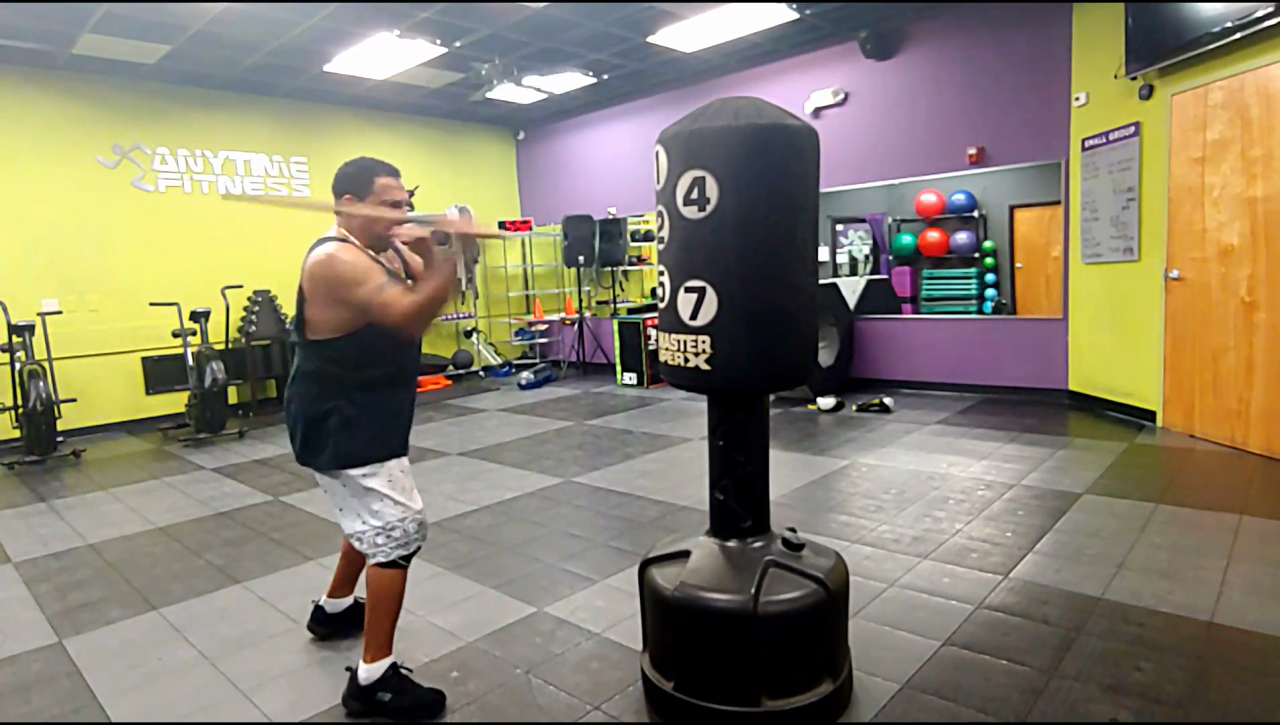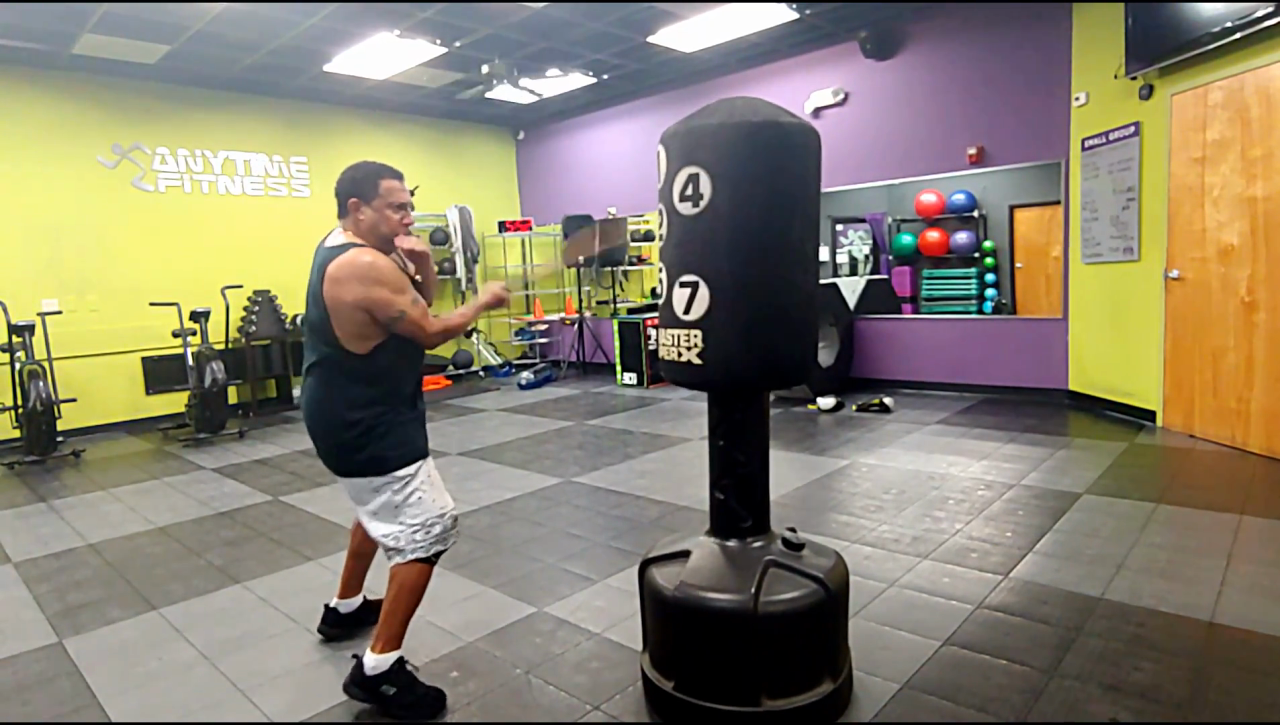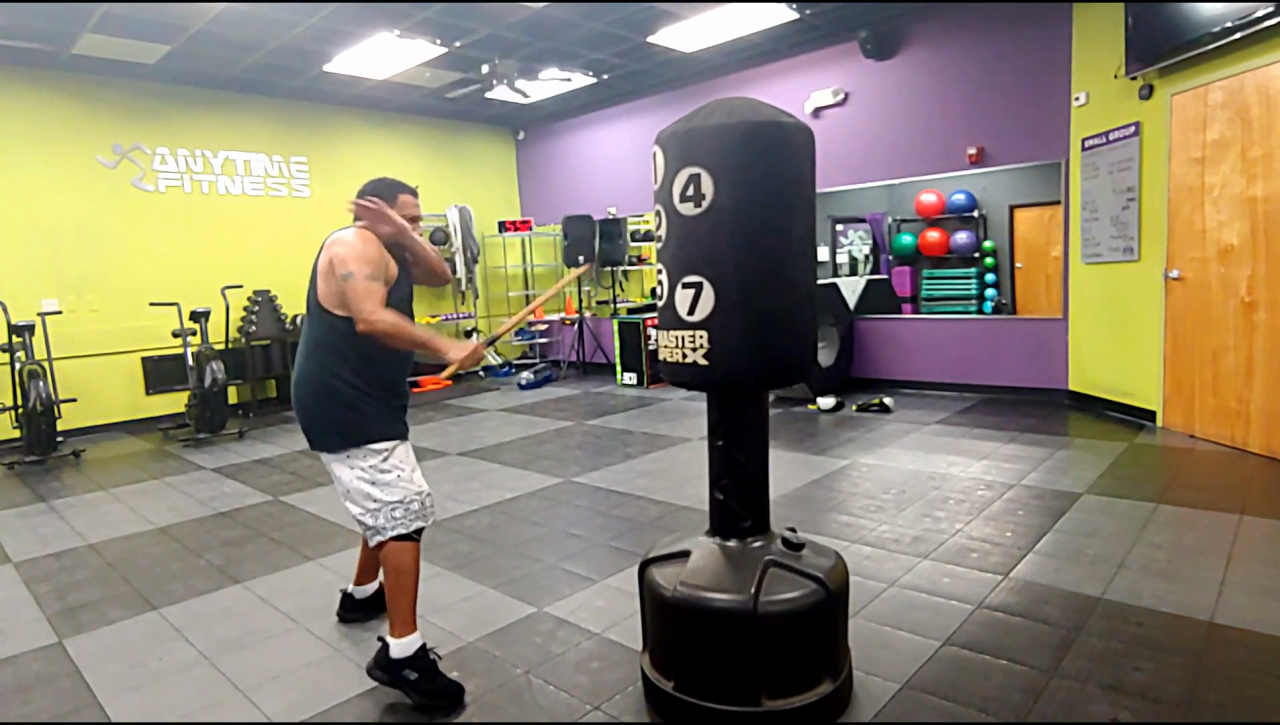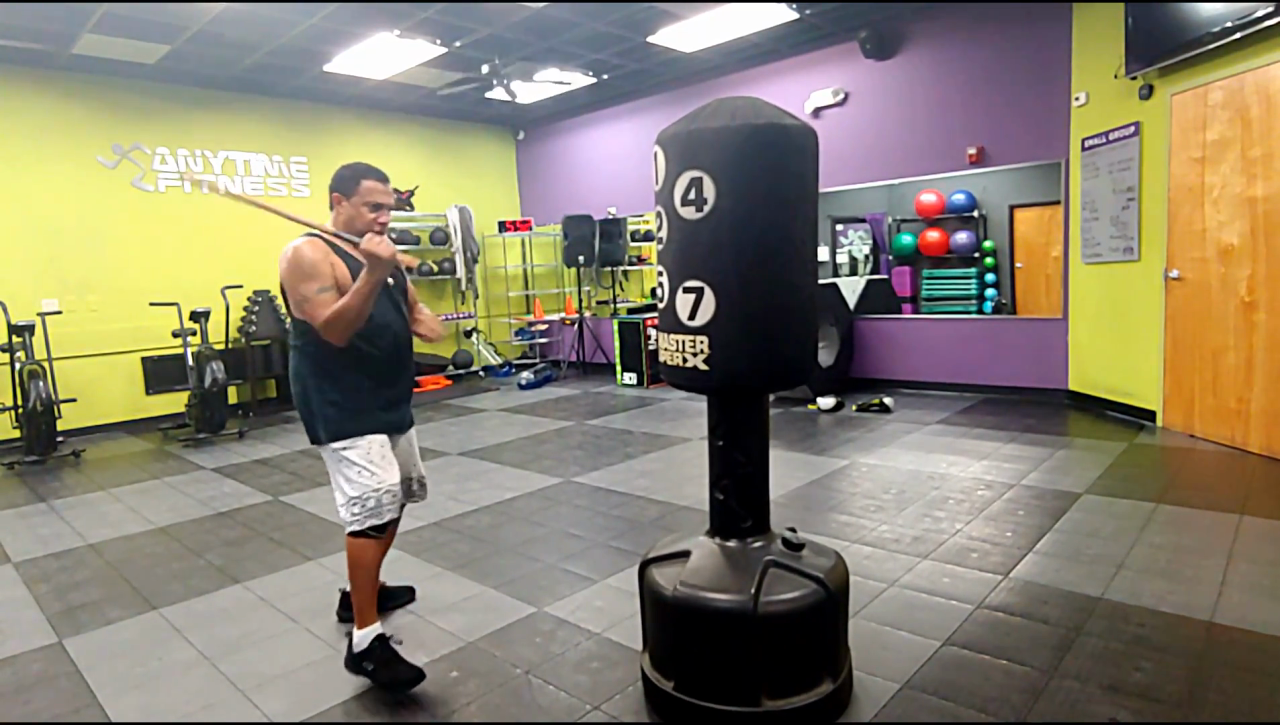
dt=0.4s
person 1, frame 1
left shoulder: (386, 246)
right shoulder: (335, 259)
left elbow: (424, 288)
right elbow: (410, 319)
left wrist: (424, 253)
right wrist: (447, 270)
left hip: (368, 416)
right hip: (342, 423)
left knee: (370, 516)
right knee: (398, 531)
left ankle: (336, 607)
right ankle: (374, 677)
person 1, frame 2
left shoulder: (358, 251)
right shoulder: (363, 268)
left elbow: (417, 297)
right elbow: (430, 332)
left wrist: (420, 264)
right wrist: (485, 300)
left hip: (348, 413)
right hip: (366, 424)
left knee: (380, 509)
right knee: (426, 528)
left ankle: (344, 608)
right ankle: (380, 668)
person 1, frame 3
left shoulder: (386, 251)
right shoulder: (356, 243)
left elbow: (437, 275)
right elbow: (373, 319)
left wrist: (403, 229)
right wrist: (446, 347)
left hip: (363, 403)
right hip: (346, 406)
left knee: (389, 504)
right knee: (406, 507)
left ankle: (362, 593)
right ankle: (403, 653)
person 1, frame 4
left shoulder: (377, 249)
right shoulder: (307, 255)
left elbow: (409, 306)
right elbow: (336, 331)
left wrist: (425, 322)
right wrist: (368, 277)
left hip: (388, 400)
right hip: (339, 405)
left knee: (400, 490)
right knee: (371, 504)
left ankle: (363, 588)
right ankle: (367, 642)
